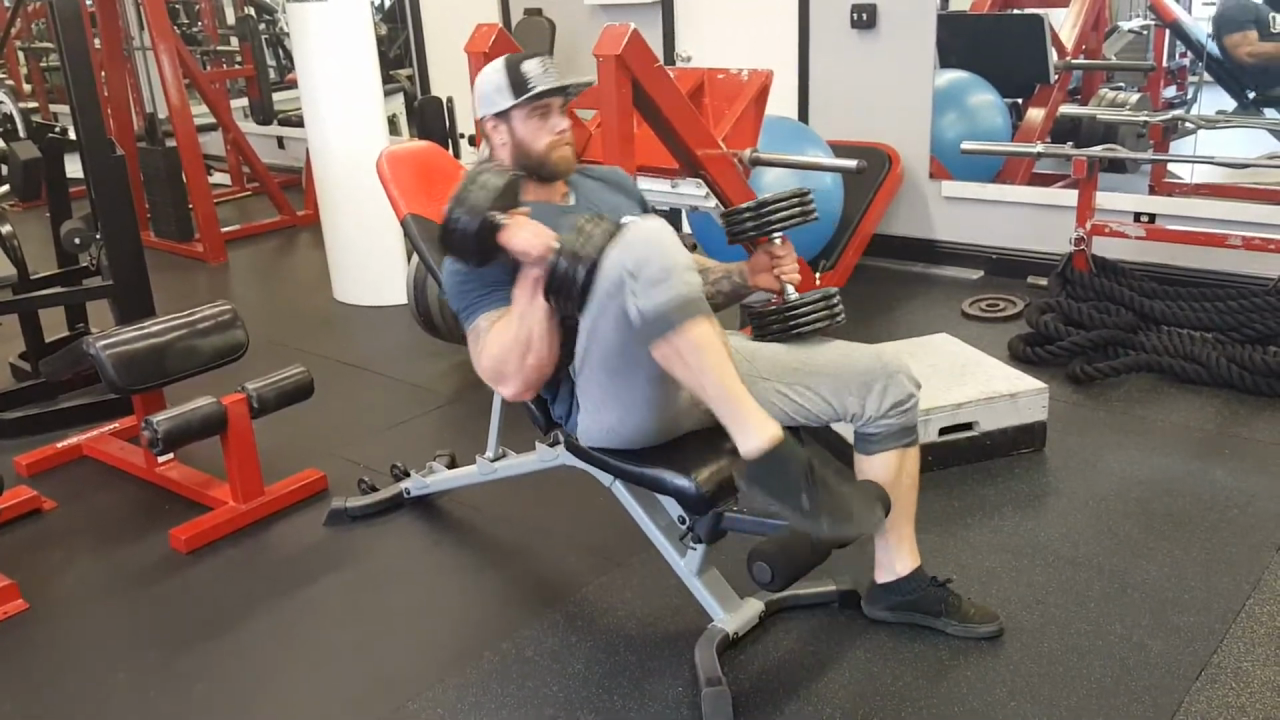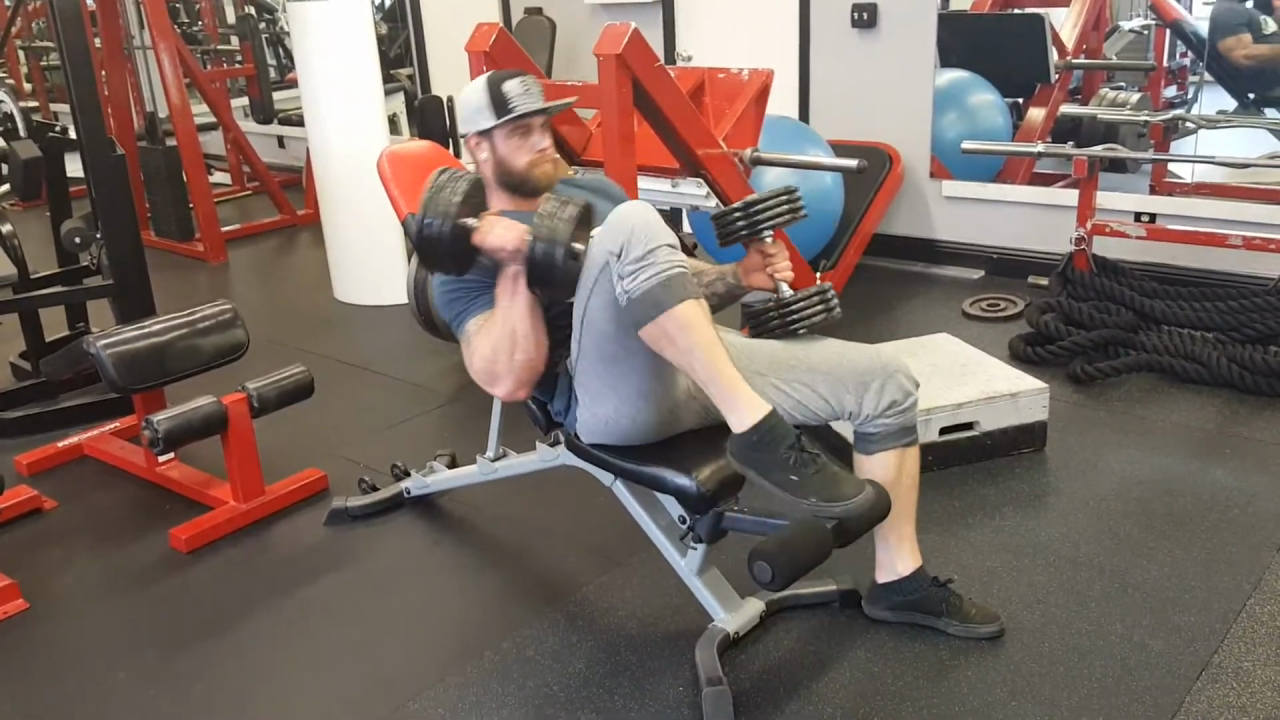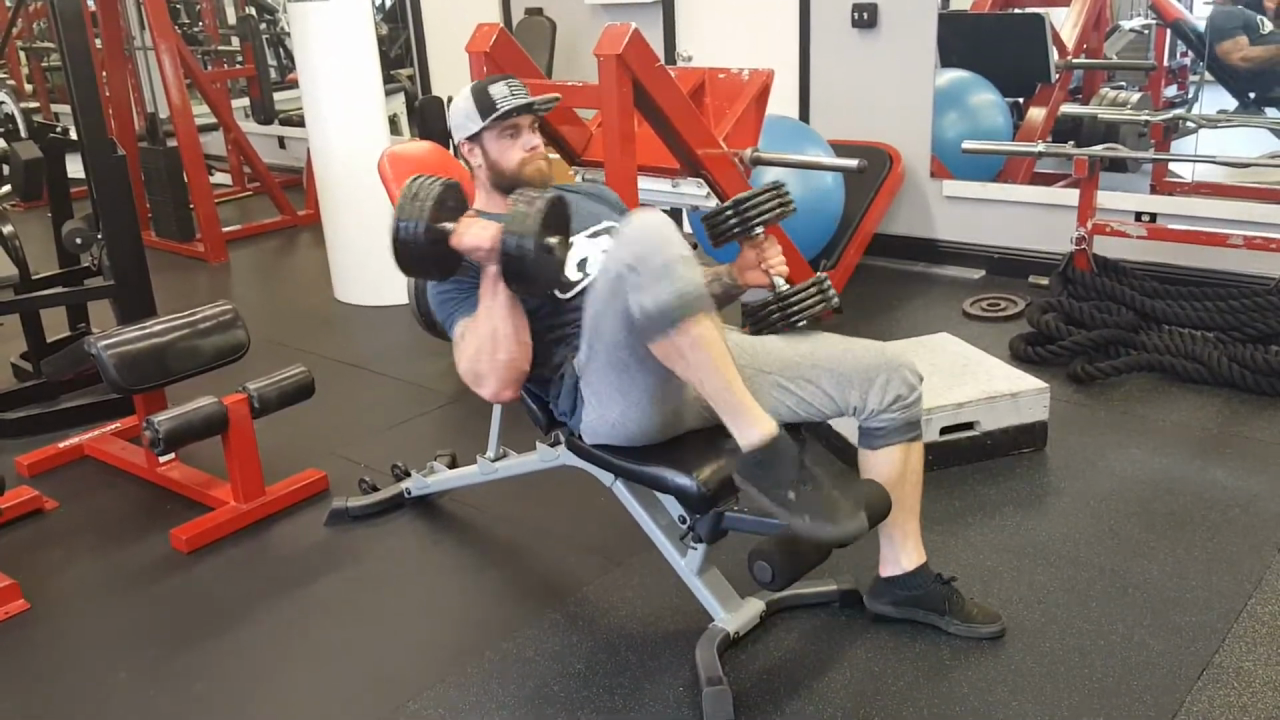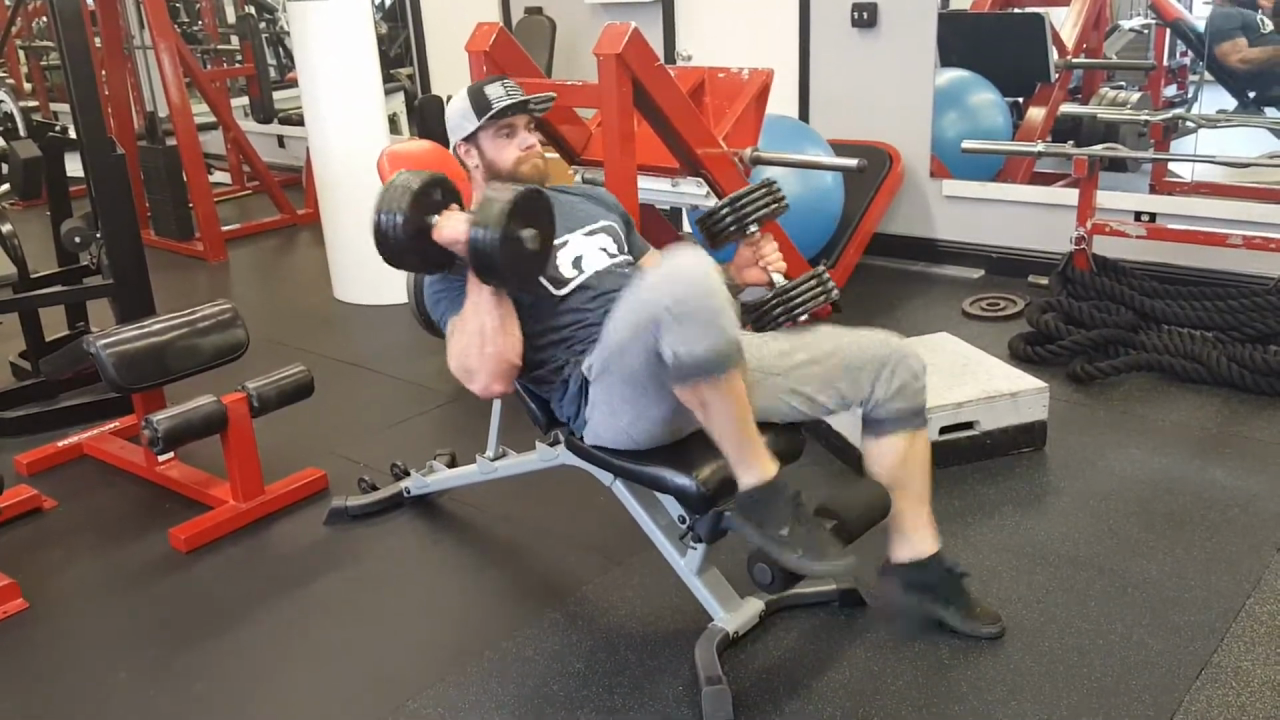
dt=0.1s
person 1, frame 1
left shoulder: (610, 186)
left elbow: (681, 277)
right elbow: (515, 382)
left wrist: (746, 277)
right wrist: (534, 268)
left hip: (701, 364)
right hip: (612, 402)
left knee: (886, 381)
right knee: (644, 238)
left ankle: (898, 580)
right ankle: (765, 451)
person 1, frame 2
left shoulder: (596, 194)
right shoulder: (471, 257)
left elbow: (672, 279)
right elbow: (509, 381)
left wrist: (738, 278)
right wrist: (513, 268)
left hip: (693, 365)
right hip: (609, 395)
left knee: (885, 382)
right knee: (633, 226)
left ankle: (899, 580)
right ankle: (755, 429)
person 1, frame 3
left shoulder: (593, 199)
right shoulder: (464, 267)
right elbow: (498, 382)
left wrist: (734, 276)
right wrist: (493, 267)
left hip: (702, 370)
right hip: (611, 395)
left knee: (888, 374)
right knee: (647, 231)
left ankle: (904, 577)
right ankle: (763, 448)
person 1, frame 4
left shoulder: (589, 201)
right shoulder: (461, 264)
right elbow: (489, 378)
left wrist: (733, 276)
right wrist: (476, 265)
left hip: (703, 370)
right hip: (615, 398)
left knee: (891, 363)
right knee: (686, 276)
left ankle: (915, 564)
right ankle: (758, 481)
